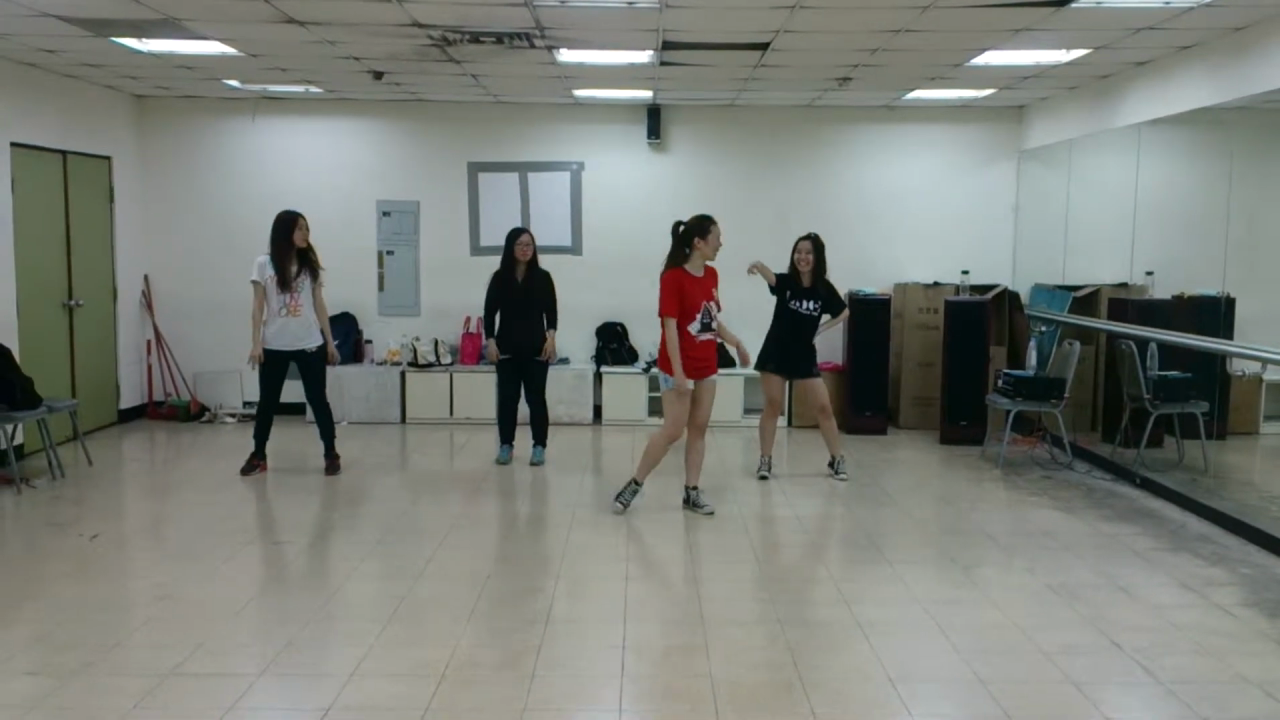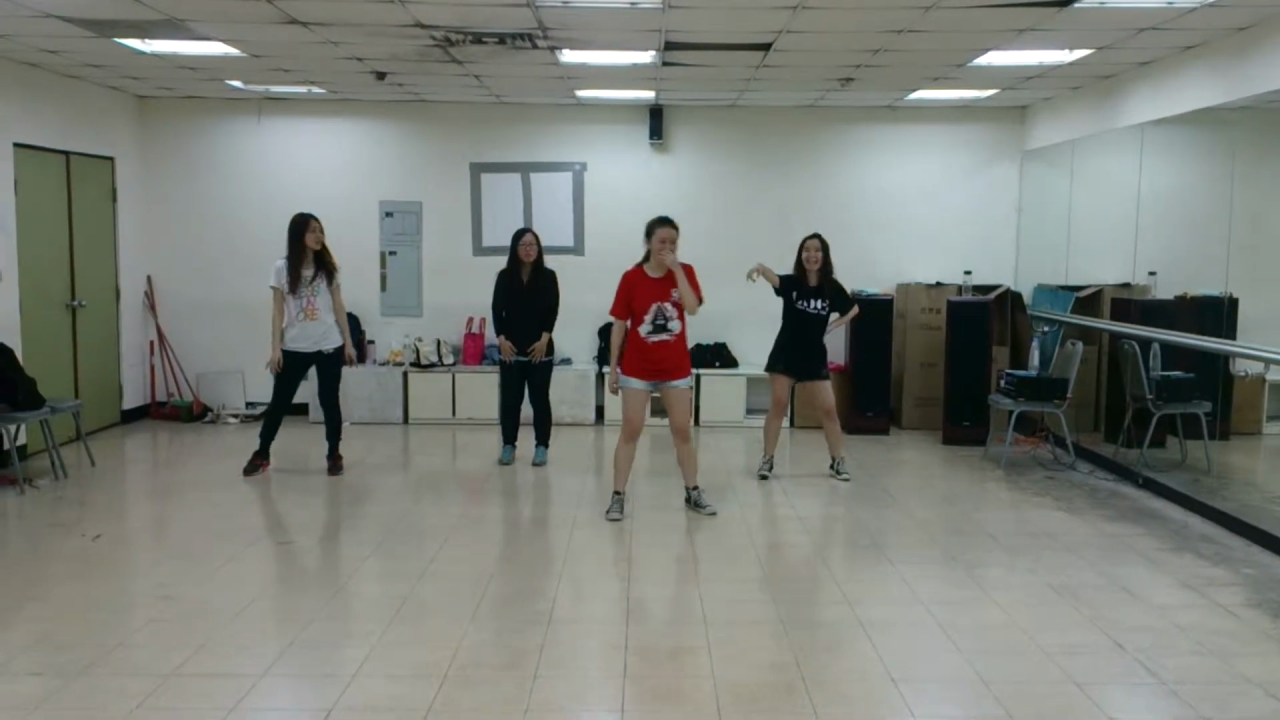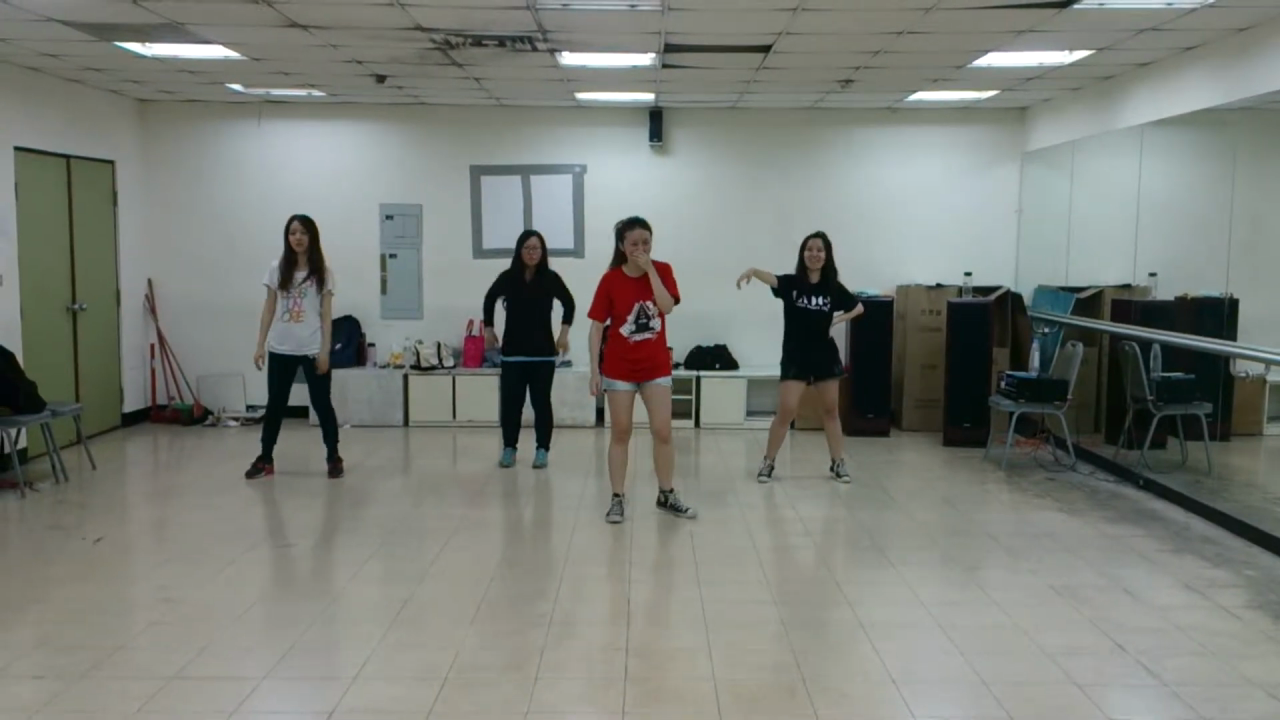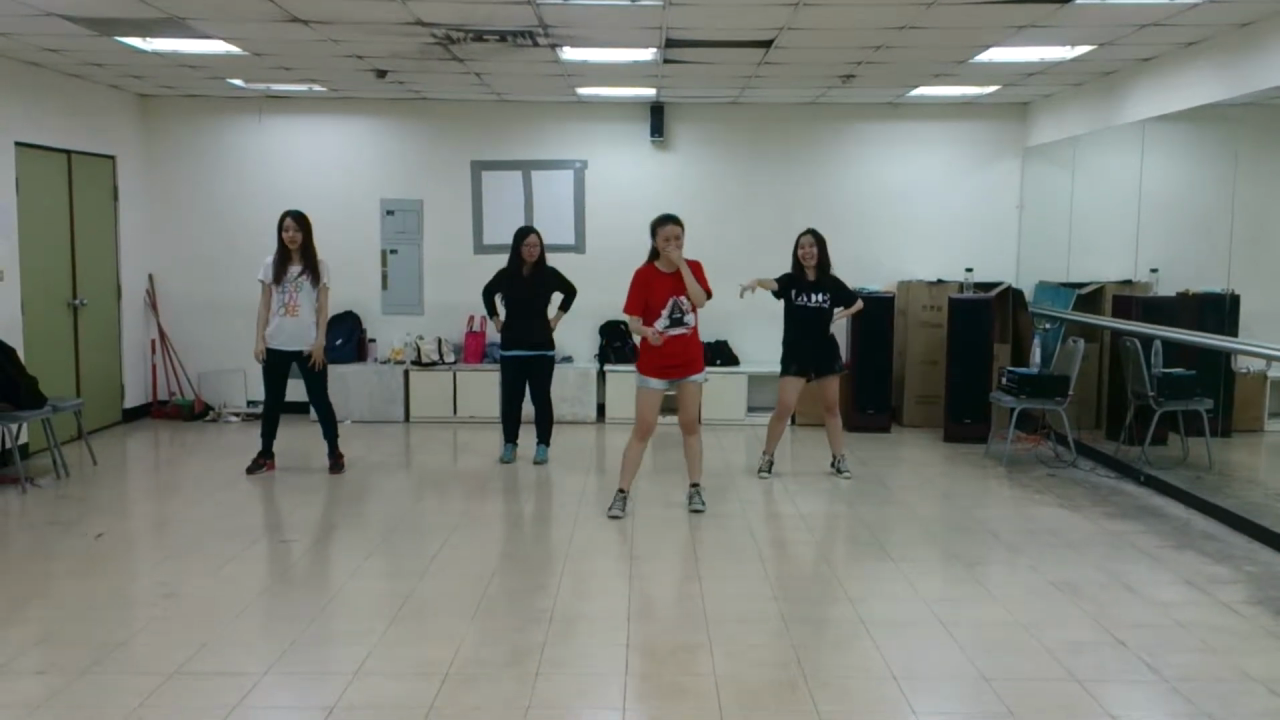
dt=0.5s
person 1, frame 1
left shoulder: (711, 275)
right shoulder: (673, 277)
right elbow: (670, 326)
left wrist: (737, 344)
right wrist: (677, 371)
left hip: (706, 366)
right hip: (679, 366)
left knee: (699, 430)
right knee: (672, 431)
left ankle: (692, 492)
right ankle: (634, 484)
person 1, frame 2
left shoulder: (685, 272)
right shoulder: (632, 278)
left elbow: (693, 308)
right elbow: (619, 324)
left wrist: (675, 269)
right wrist: (613, 366)
left hip: (676, 367)
right hip: (636, 368)
left knee: (682, 432)
right knee: (630, 431)
left ankle: (693, 492)
right ankle: (617, 496)
person 1, frame 3
left shoulder: (662, 270)
right shoulder: (610, 279)
left elbow: (667, 306)
right elbow: (597, 326)
left wrist: (649, 269)
right wrist: (594, 370)
left hip: (656, 366)
right hip: (619, 368)
left knee: (662, 432)
right knee: (621, 433)
left ankle: (667, 495)
right ankle: (617, 498)
person 1, frame 4
left shoulder: (694, 268)
right shoulder: (643, 275)
left elbow: (700, 301)
right elbow: (634, 322)
left wrist: (682, 264)
right wrist: (647, 331)
left hip: (690, 362)
right hip: (654, 365)
left knee: (690, 426)
right knee: (643, 429)
left ankle: (694, 489)
right ankle: (622, 494)
person 2, frame 1
left shoulder: (310, 265)
right shoulder: (264, 264)
left elbow: (319, 305)
right elbow: (258, 306)
left wrist: (330, 341)
right wrist: (256, 342)
left hip: (310, 344)
right hip: (274, 346)
left knee: (318, 399)
right knee: (267, 401)
left ankle: (331, 455)
right ankle: (258, 456)
person 2, frame 2
left shoulder: (329, 267)
right shoulder: (282, 268)
left elbow: (338, 306)
right elbow: (278, 310)
left wrist: (348, 342)
right wrist: (276, 348)
left hip: (329, 346)
right hip: (294, 347)
left knee: (329, 401)
right knee: (280, 401)
left ankle: (334, 455)
right ankle: (261, 454)
person 2, frame 3
left shoulder: (323, 272)
right shoulder: (277, 268)
left elbow: (326, 314)
right elbow: (269, 309)
left wrist: (325, 350)
right wrist: (260, 344)
left hip: (312, 349)
right hip: (281, 350)
left knee: (322, 404)
right knee: (275, 404)
left ankle: (334, 459)
right ankle: (265, 459)
person 2, frame 4
left shoulder: (317, 266)
right shoulder: (271, 265)
left elbow: (323, 308)
right elbow: (264, 305)
left wrist: (319, 342)
right wrist: (260, 339)
left hip: (308, 345)
right hip: (276, 346)
left knee: (319, 399)
right knee: (272, 400)
left ankle: (334, 454)
right ankle: (266, 455)
person 3, frame 1
left shoulder: (824, 289)
right shoulder: (785, 282)
left elbow: (843, 312)
right elbow: (770, 277)
left wrist: (821, 329)
right wrist: (758, 266)
left hip: (804, 356)
right hip: (775, 354)
left knee: (824, 407)
right knee: (772, 407)
left ankle: (837, 460)
right ankle: (765, 460)
person 3, frame 2
left shoulder: (831, 288)
right shoulder: (792, 282)
left elbow: (853, 310)
right elbow: (773, 279)
left wrist: (832, 326)
right wrist: (760, 269)
left hip: (814, 357)
right hip: (785, 354)
left knee: (828, 410)
right knee: (778, 406)
left ankle: (837, 461)
right ankle: (767, 459)
person 3, frame 3
left shoulder: (833, 287)
right shoulder: (792, 283)
left elbow: (858, 308)
right elbow: (771, 280)
left wrist: (836, 321)
right wrist: (753, 272)
left hip: (825, 356)
right hip: (795, 357)
left knee: (831, 411)
right knee: (786, 412)
left ankle: (838, 463)
right ankle: (768, 462)
person 3, frame 4
left shoulder: (831, 283)
right shoulder: (790, 280)
left elbow: (858, 303)
right elbow: (773, 285)
left wrist: (837, 317)
right wrist: (756, 282)
left hip: (825, 352)
right hip: (795, 354)
left knee: (831, 407)
right knee: (783, 408)
left ankle: (839, 459)
right ankle: (767, 457)
person 4, frame 1
left shoulder: (542, 277)
right shoulder: (500, 277)
left elbow: (551, 309)
right elbow: (490, 310)
left wrist: (551, 337)
right wrist: (490, 340)
left hip: (536, 348)
right hip: (507, 349)
left knee: (536, 398)
right knee: (507, 398)
left ankle: (539, 446)
right ankle: (506, 446)
person 4, frame 2
left shoulder: (547, 276)
right shoulder: (505, 277)
left elbow: (552, 311)
right elbow: (497, 309)
left wrist: (544, 339)
right wrist: (501, 339)
left hip: (540, 348)
right hip: (511, 348)
left knee: (539, 399)
right knee: (510, 399)
left ankle: (541, 447)
right ankle: (508, 446)
person 4, frame 3
left shoulder: (550, 278)
right shoulder: (508, 277)
left elbow: (568, 304)
right elbow: (490, 300)
left wrist: (564, 333)
right wrist: (489, 329)
left hip: (543, 351)
right hip: (512, 351)
left knee: (541, 401)
right knee: (511, 401)
left ankle: (542, 449)
right ankle: (509, 448)
person 4, frame 4
left shoulder: (548, 274)
right shoulder: (506, 275)
left elbow: (570, 292)
right elbow: (487, 293)
left wrist: (556, 318)
right wrist: (495, 319)
left hip: (542, 347)
right hip: (511, 347)
left knee: (541, 397)
right knee: (511, 397)
left ankle: (543, 445)
right ankle: (509, 444)
